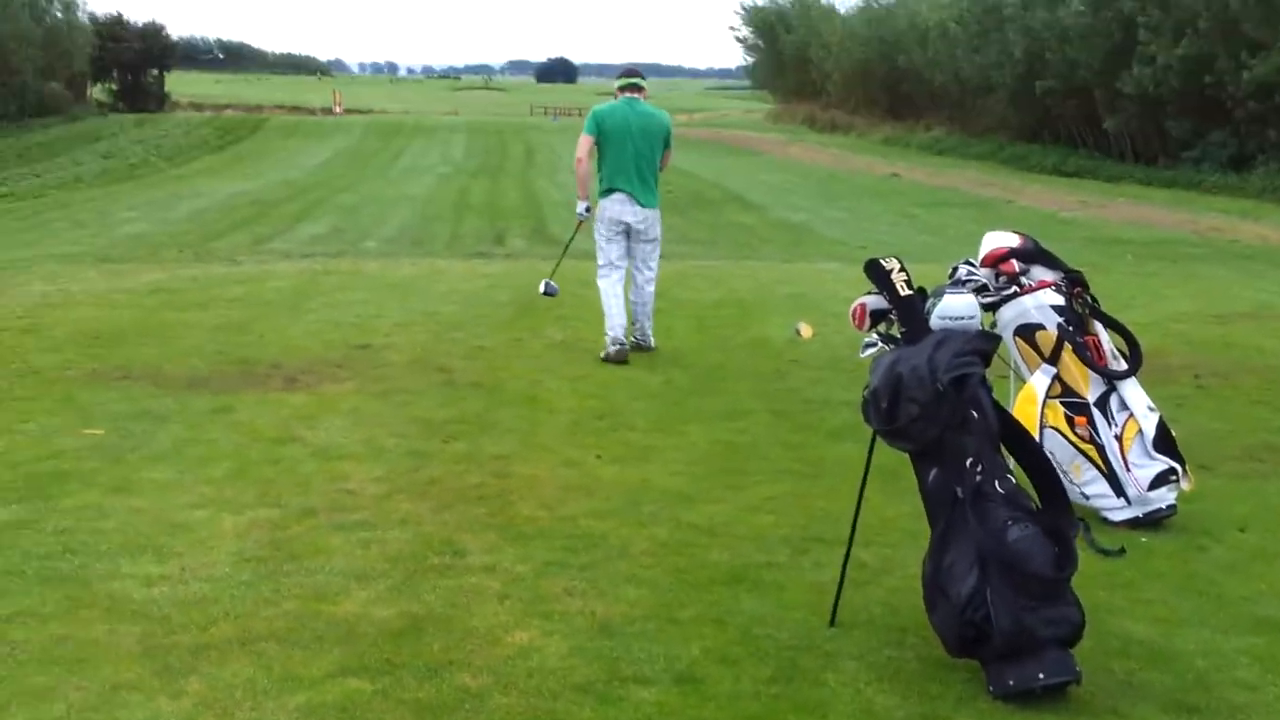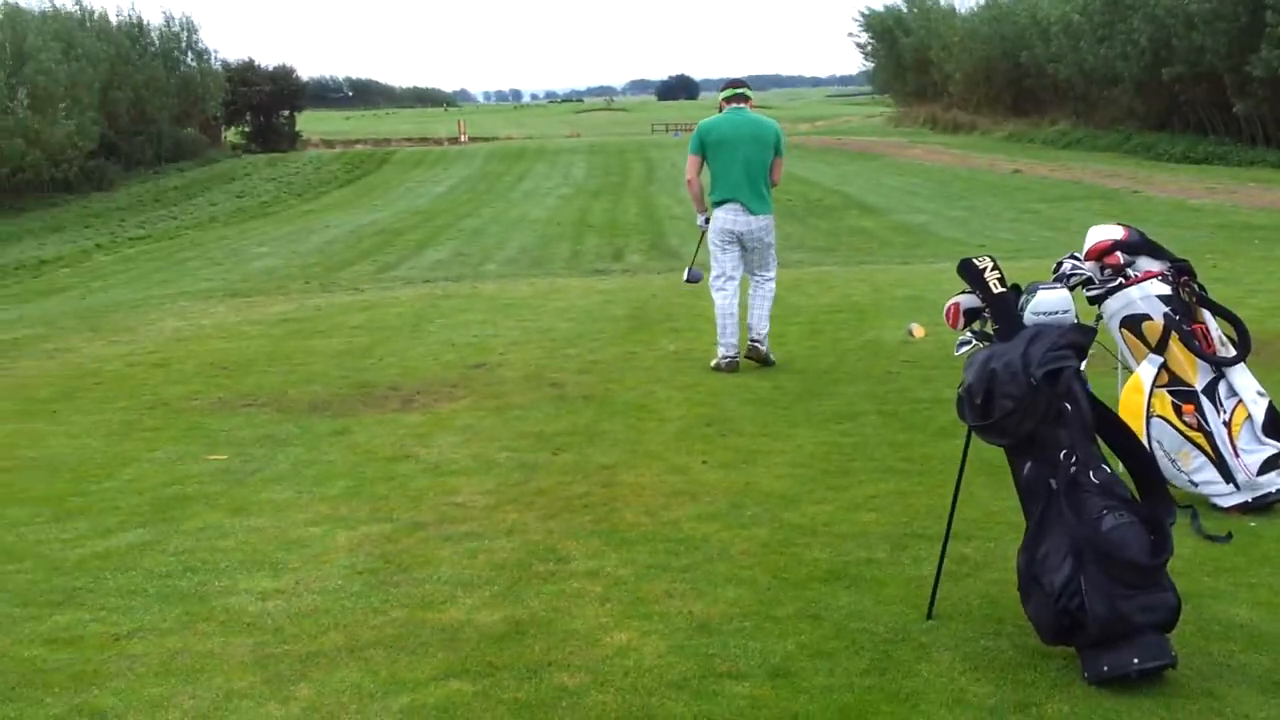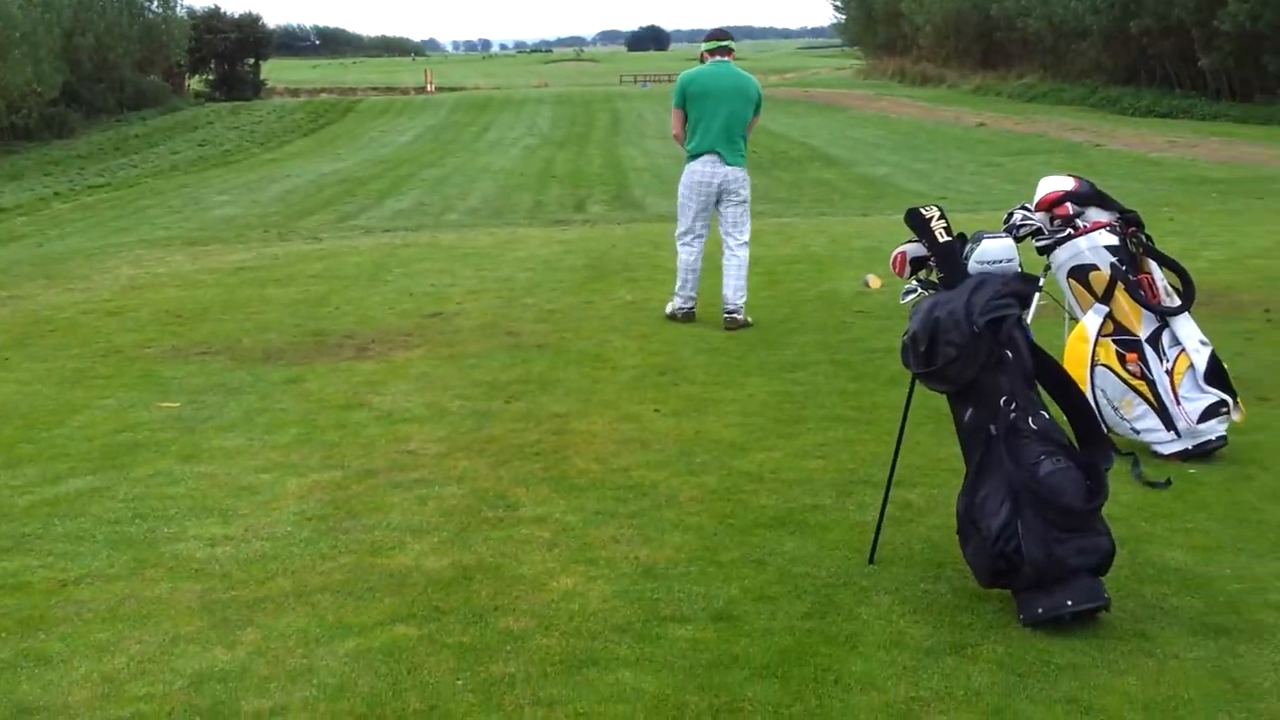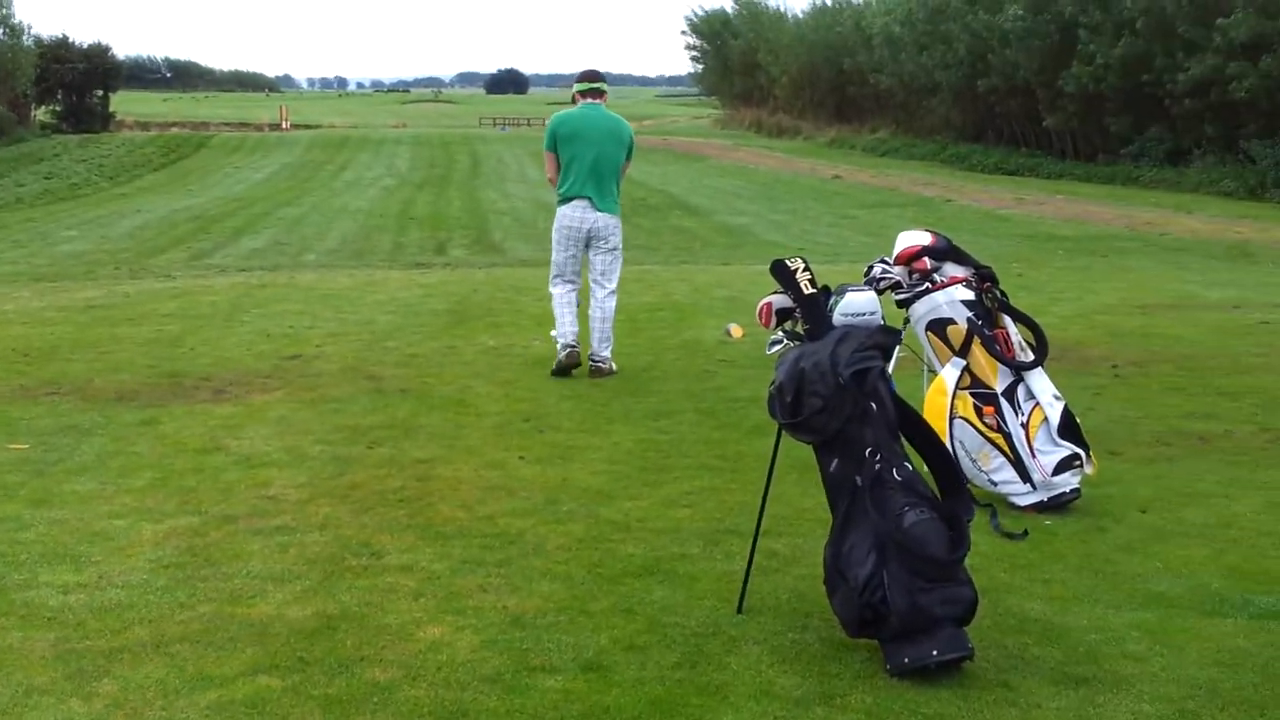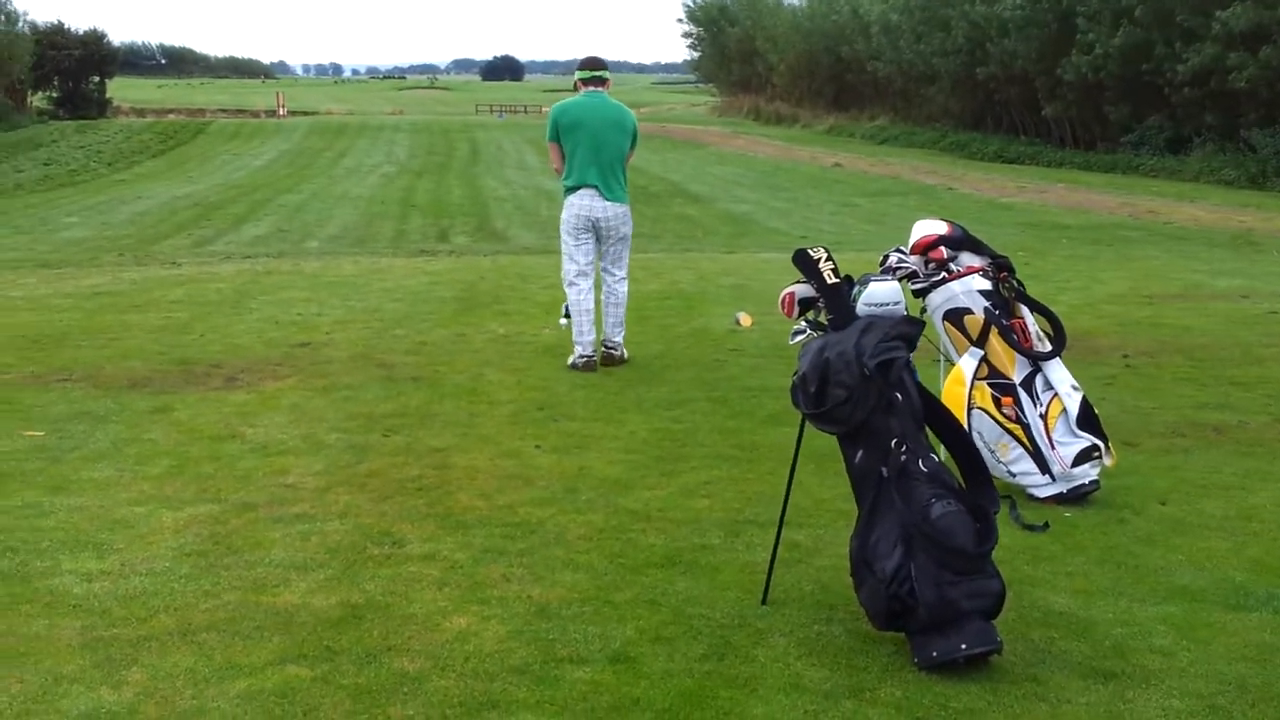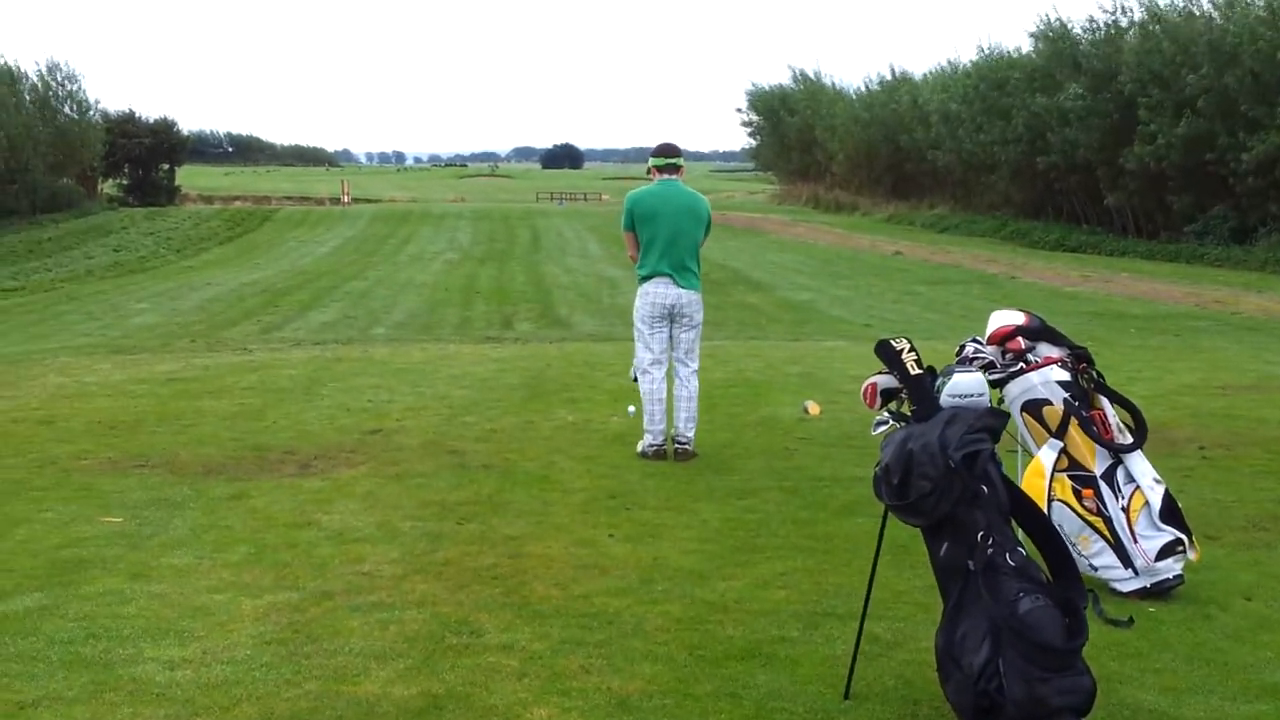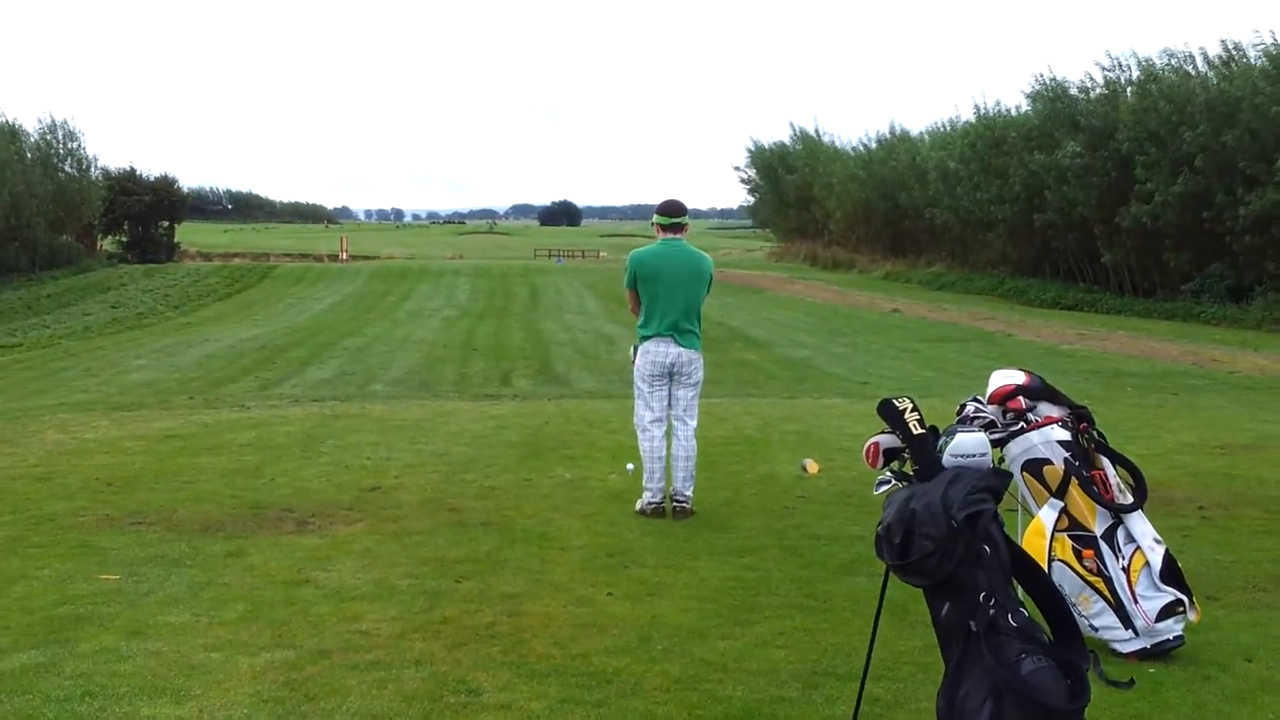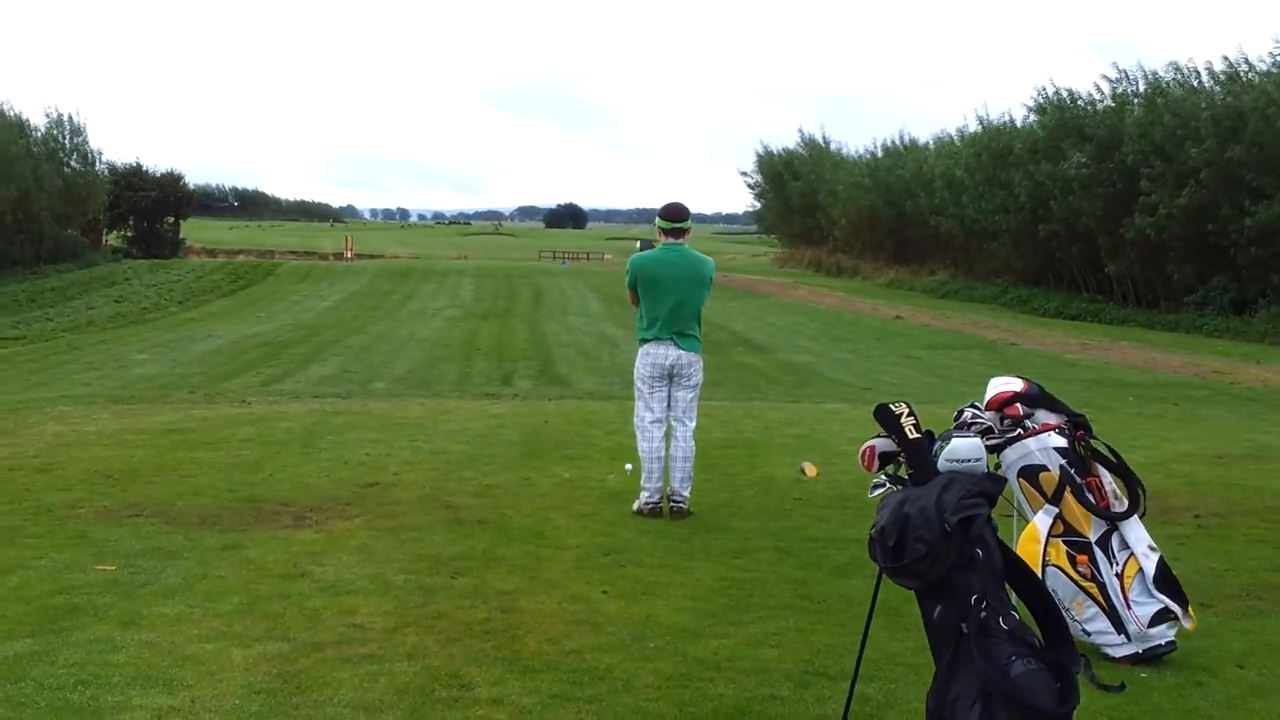
dt=0.3s
person 1, frame 1
left shoulder: (600, 113)
right shoulder: (661, 118)
left elbow: (581, 158)
left wrist: (583, 200)
left hip: (611, 206)
right hip: (647, 208)
left knee: (611, 274)
right knee: (644, 276)
left ankle: (617, 342)
right ankle: (642, 338)
person 1, frame 2
left shoulder: (706, 127)
right shoulder: (771, 128)
left elbow: (691, 178)
right elbow: (775, 179)
left wrist: (701, 212)
left hip: (723, 216)
right hip: (760, 217)
left knee: (725, 287)
right knee: (763, 279)
left ankle: (728, 354)
right ankle: (758, 341)
person 1, frame 3
left shoulder: (688, 79)
right shoulder: (752, 84)
left elbow: (678, 132)
right elbow: (747, 131)
left hip: (699, 169)
right hip: (736, 171)
left knee: (689, 240)
right knee: (736, 243)
left ankle: (684, 305)
right ankle: (734, 311)
person 1, frame 4
left shoulder: (559, 121)
right shoulder: (624, 128)
left elbow: (551, 175)
left hip: (569, 213)
right hip: (607, 216)
left knee: (562, 284)
right knee: (604, 290)
left ankle: (568, 346)
right ankle: (600, 359)
person 1, frame 5
left shoulder: (561, 111)
right shoulder: (626, 115)
left elbow: (558, 165)
left hip: (578, 203)
right hip: (616, 205)
left knee: (579, 280)
right knee: (615, 278)
left ankle: (585, 353)
right ankle: (613, 346)
person 1, frame 6
left shoulder: (636, 199)
right shoulder: (701, 203)
left elbow: (633, 253)
right elbow: (697, 248)
left hip: (652, 291)
right hip: (689, 293)
left knee: (651, 368)
right knee: (687, 369)
left ankle: (655, 441)
right ankle: (684, 441)
person 1, frame 7
left shoulder: (638, 258)
right shoulder: (704, 262)
left elbow: (634, 307)
left hip: (653, 350)
right hip: (689, 352)
left knee: (651, 426)
right knee: (685, 428)
left ankle: (654, 499)
right ankle: (682, 499)
person 1, frame 8
left shoulder: (639, 262)
right shoulder: (706, 266)
left hip: (652, 352)
right hip: (689, 354)
left knee: (650, 427)
right knee: (683, 429)
left ankle: (651, 499)
right ankle: (679, 499)
